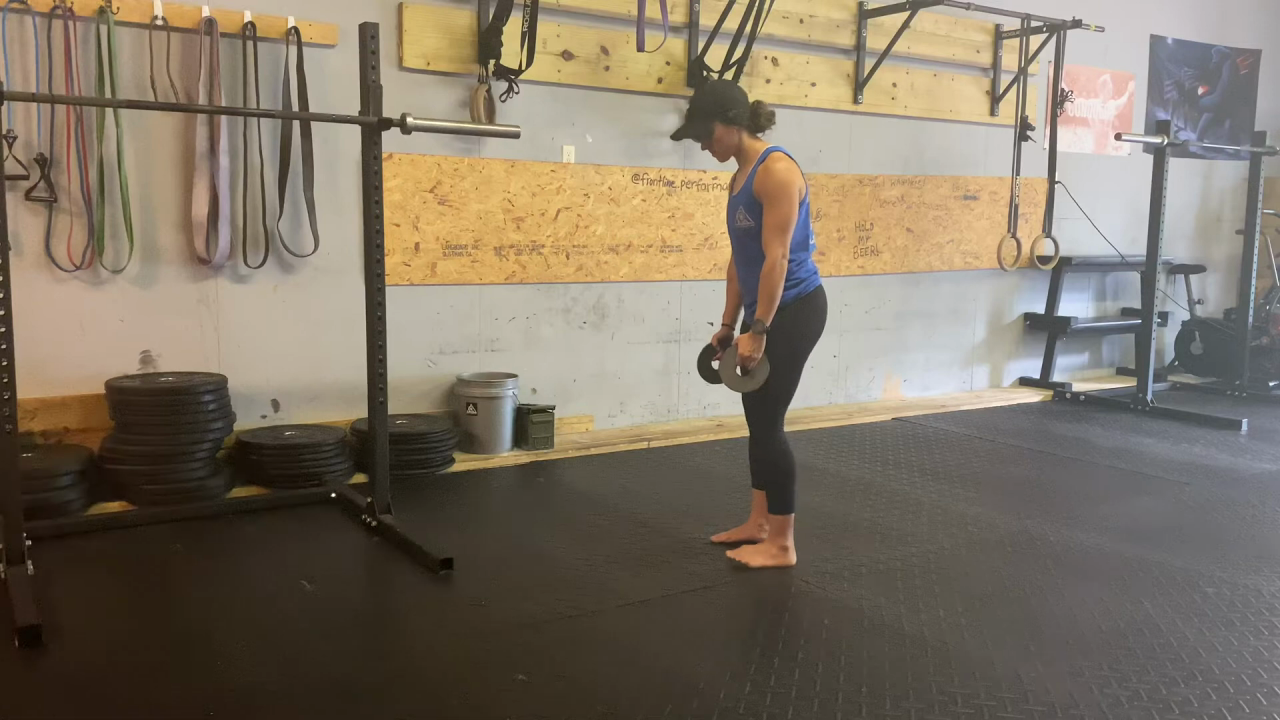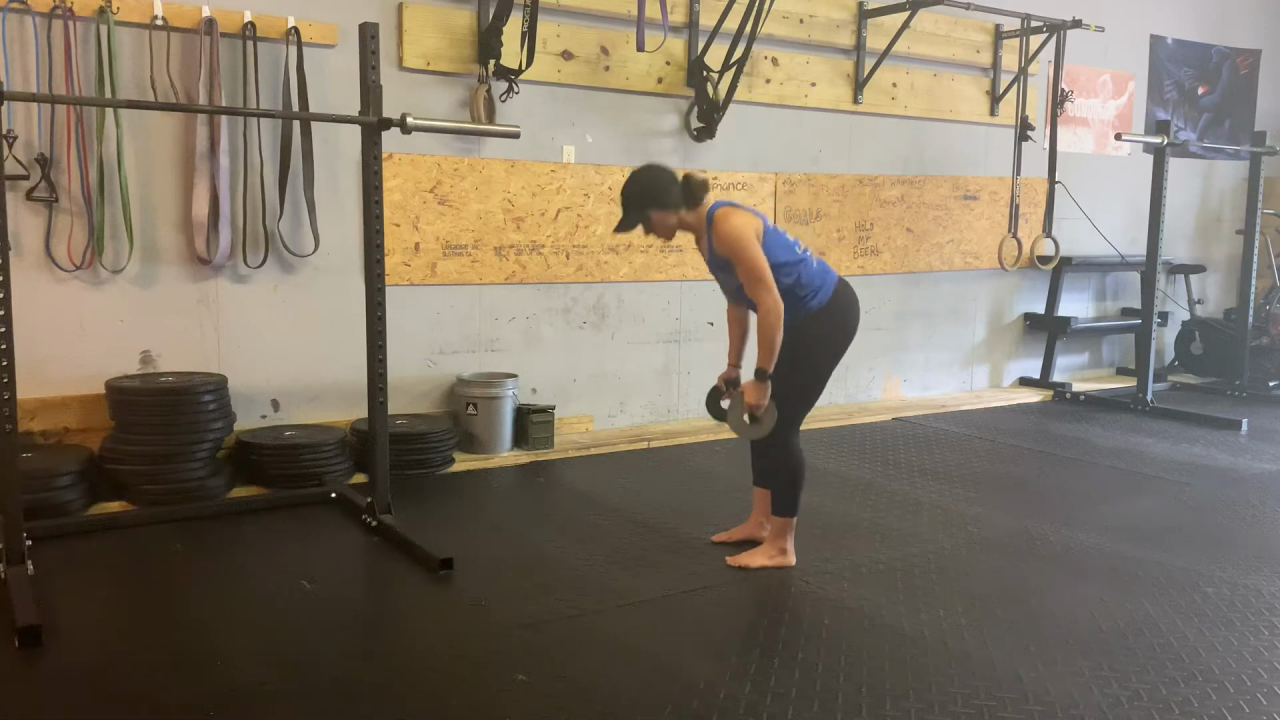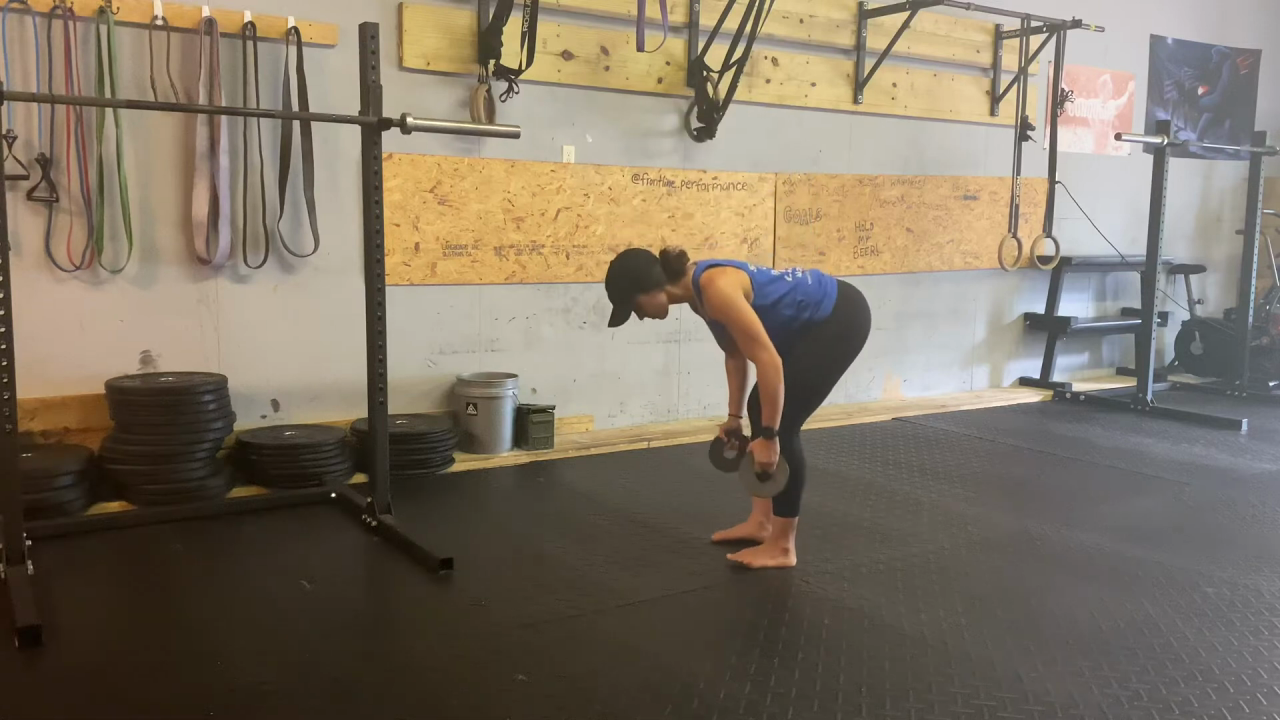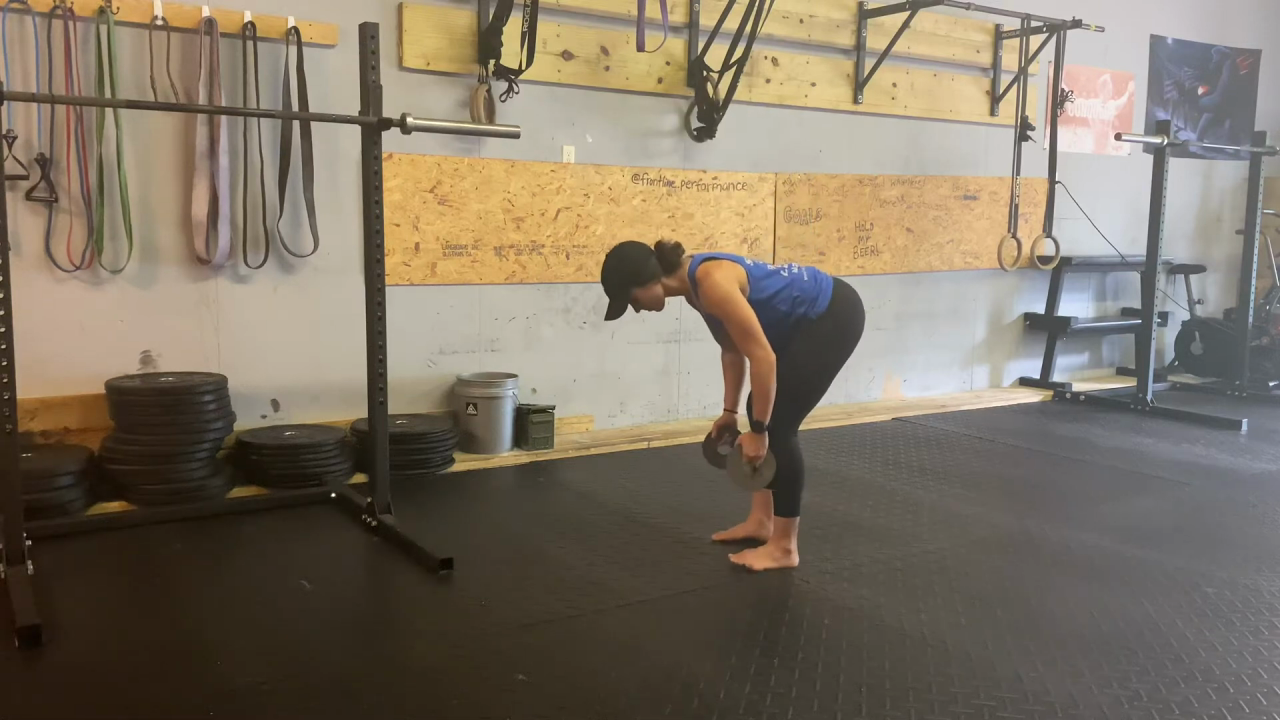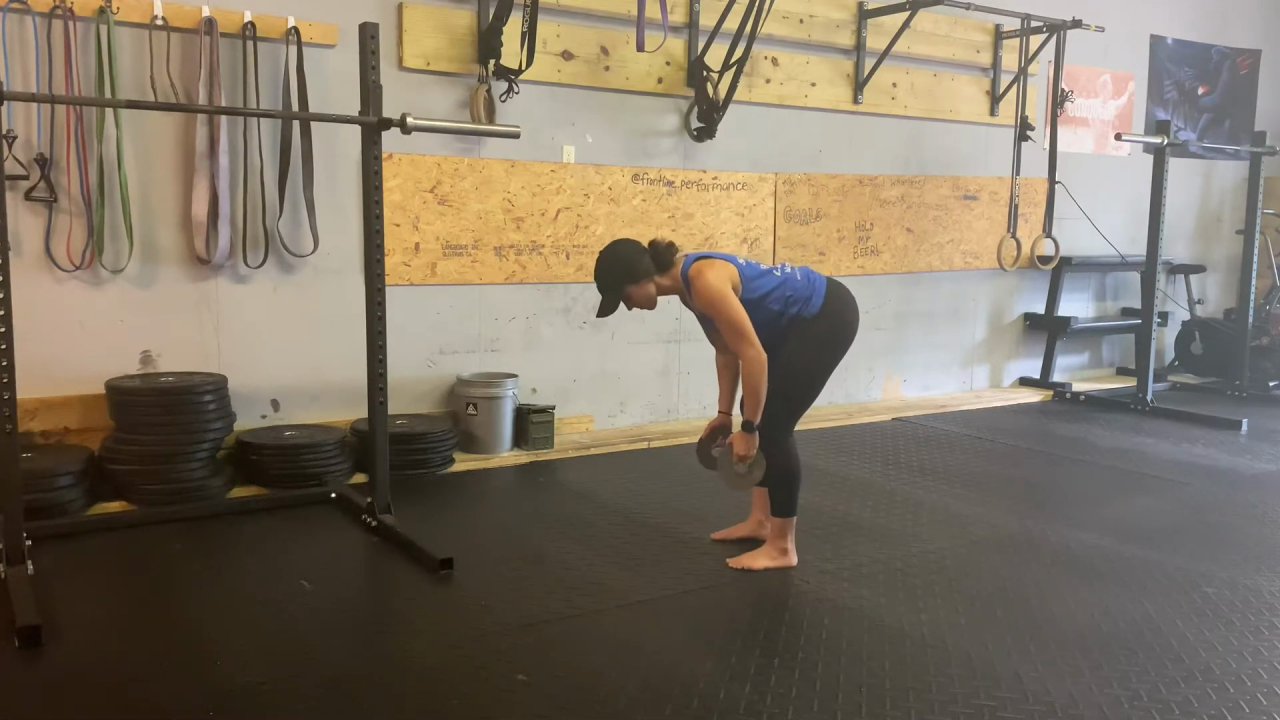
dt=0.4s
person 1, frame 1
left shoulder: (777, 170)
right shoulder: (742, 175)
left elbow: (777, 258)
left wrist: (757, 331)
right wrist: (728, 325)
left hip: (793, 310)
right hip: (767, 310)
left knee: (767, 422)
right knee: (758, 420)
left ankle: (781, 544)
right ankle: (759, 523)
person 1, frame 2
left shoulder: (728, 227)
right shoulder: (705, 231)
left elbow: (771, 304)
right elbow: (739, 301)
left wrist: (762, 379)
right wrist: (734, 365)
left hip: (828, 313)
right hip: (804, 316)
left knee: (781, 421)
right knee: (763, 416)
left ankle: (781, 545)
right ankle: (760, 520)
person 1, frame 3
left shoulder: (715, 289)
right shoulder: (697, 289)
left elbow: (769, 362)
right elbow: (735, 353)
left wrist: (769, 436)
right wrist: (735, 415)
left hip: (840, 318)
right hip: (815, 321)
left knee: (781, 424)
right knee: (762, 411)
left ankle: (782, 546)
right ankle: (760, 522)
person 1, frame 4
left shoulder: (711, 282)
right shoulder: (692, 281)
left elbow: (763, 356)
right elbow: (732, 348)
left wrist: (758, 430)
right wrist: (730, 411)
left hip: (834, 316)
right hip: (808, 318)
left knee: (778, 424)
right knee: (762, 411)
left ankle: (784, 547)
right ankle: (762, 521)
person 1, frame 5
left shoulder: (704, 281)
right shoulder: (687, 281)
left elbow: (754, 355)
right elbow: (727, 349)
left wrist: (749, 429)
right wrist: (725, 413)
left hip: (827, 316)
right hip: (802, 319)
left knee: (773, 424)
right knee: (758, 414)
left ankle: (782, 547)
right ankle: (760, 521)
